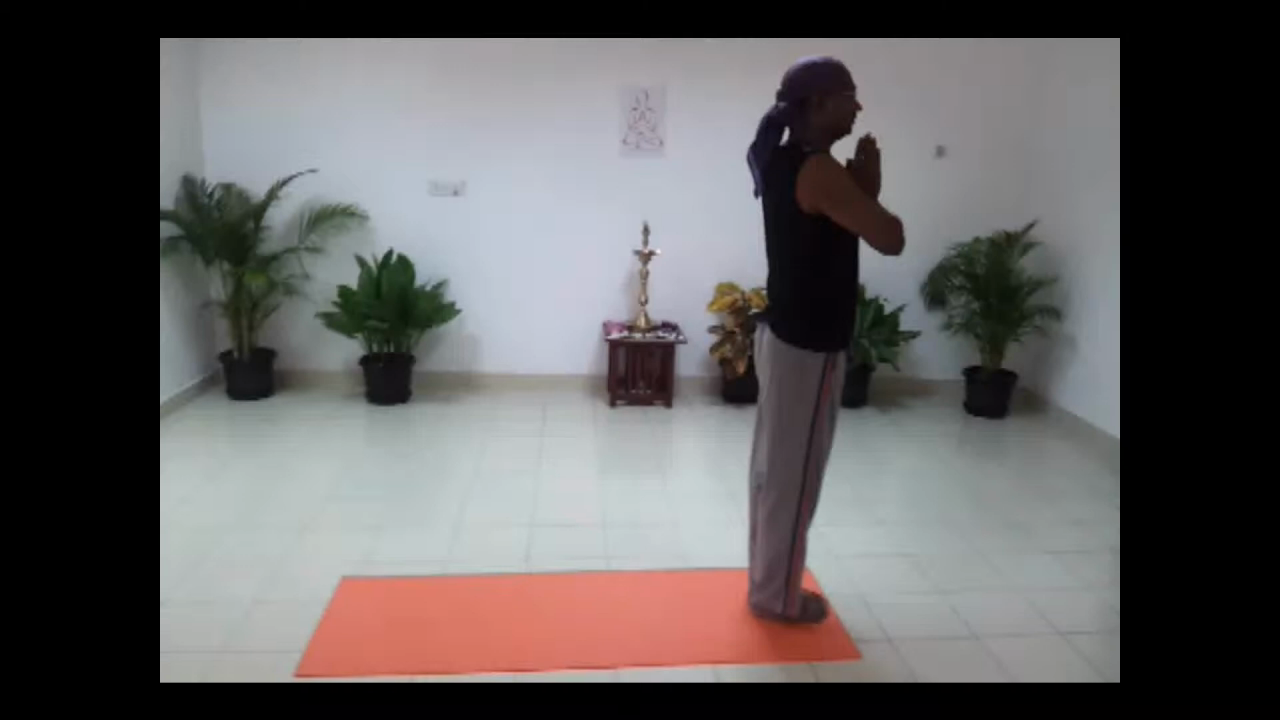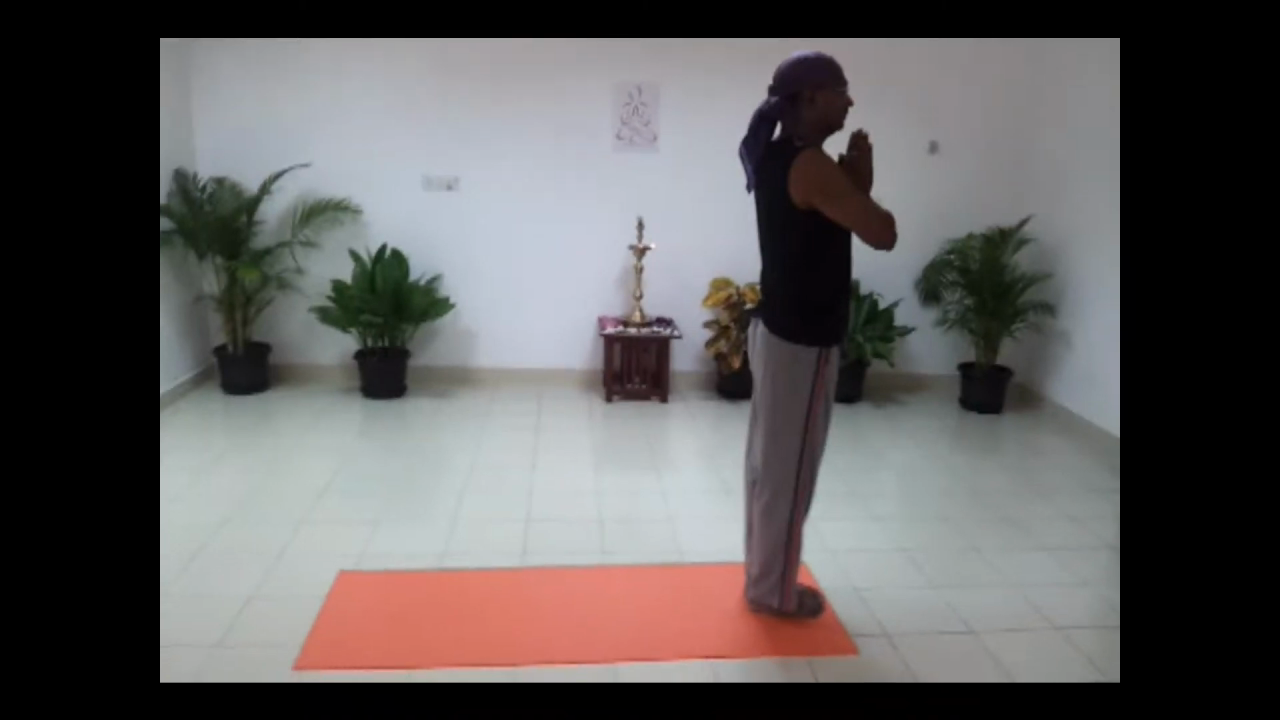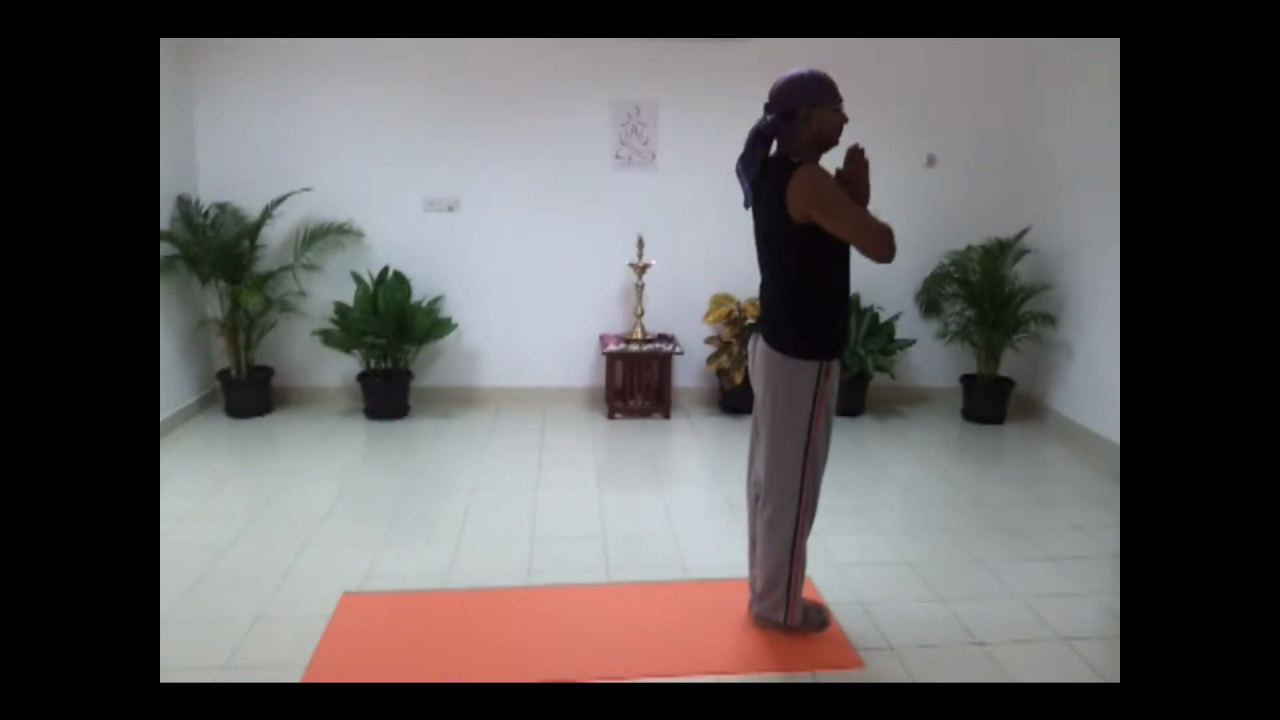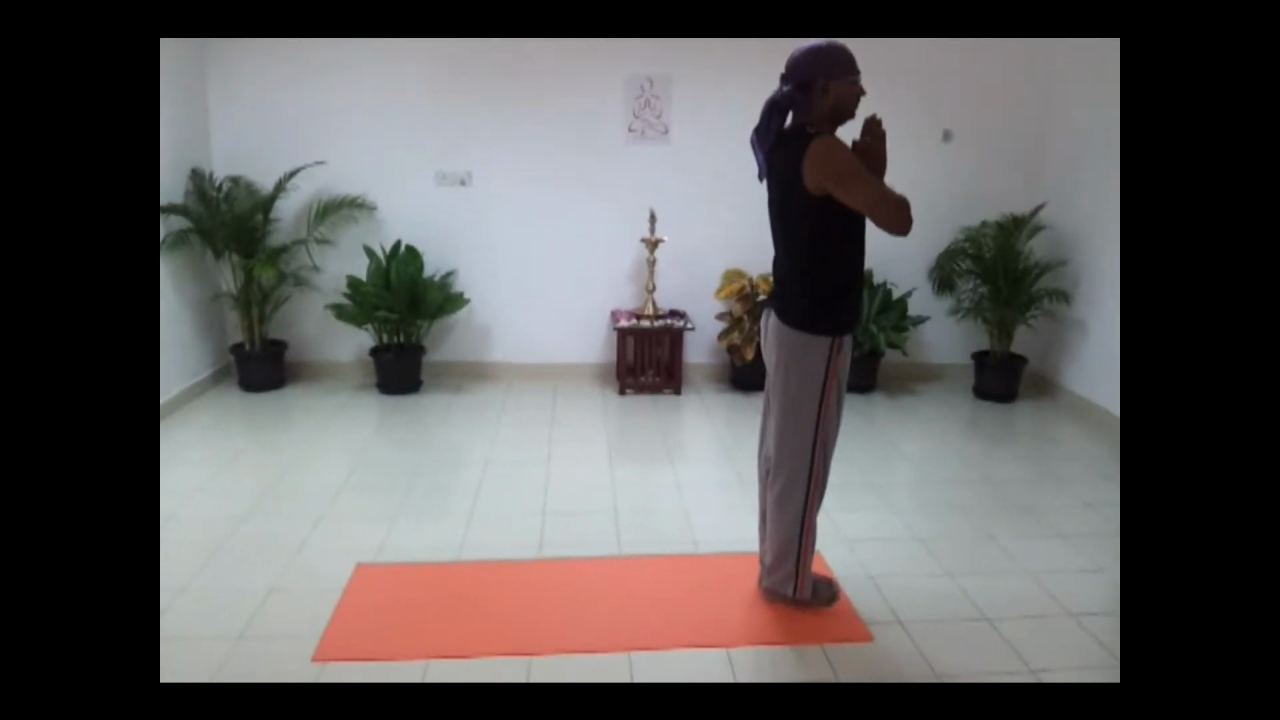
dt=0.4s
person 1, frame 1
left shoulder: (785, 162)
right shoulder: (818, 172)
left elbow: (836, 224)
right elbow: (890, 238)
left wrist: (859, 191)
right wrist: (869, 189)
left hip: (784, 335)
right hip: (808, 347)
left knee: (775, 468)
right knee: (794, 474)
left ankle: (769, 579)
right ankle: (777, 596)
person 1, frame 2
left shoulder: (777, 156)
right shoulder: (811, 166)
left elbow: (829, 221)
right elbow: (882, 234)
left wrist: (851, 184)
right wrist: (860, 184)
left hip: (777, 329)
right hip: (802, 341)
left knee: (770, 462)
right knee: (789, 469)
left ankle: (765, 575)
right ankle: (773, 590)
person 1, frame 3
left shoulder: (774, 173)
right shoulder: (808, 182)
left elbow: (828, 234)
right elbow: (882, 246)
left wrist: (849, 198)
right wrist: (858, 198)
left hip: (776, 344)
right hip: (803, 356)
left knee: (772, 477)
right knee: (792, 484)
left ankle: (769, 589)
right ankle: (779, 605)
person 1, frame 4
left shoulder: (789, 145)
right shoulder: (825, 153)
left elbow: (840, 209)
right elbow: (898, 219)
left wrist: (865, 169)
right wrist: (875, 170)
left hip: (788, 319)
right hip: (815, 331)
left knee: (782, 452)
right knee: (801, 458)
left ankle: (778, 564)
right ankle: (788, 580)
